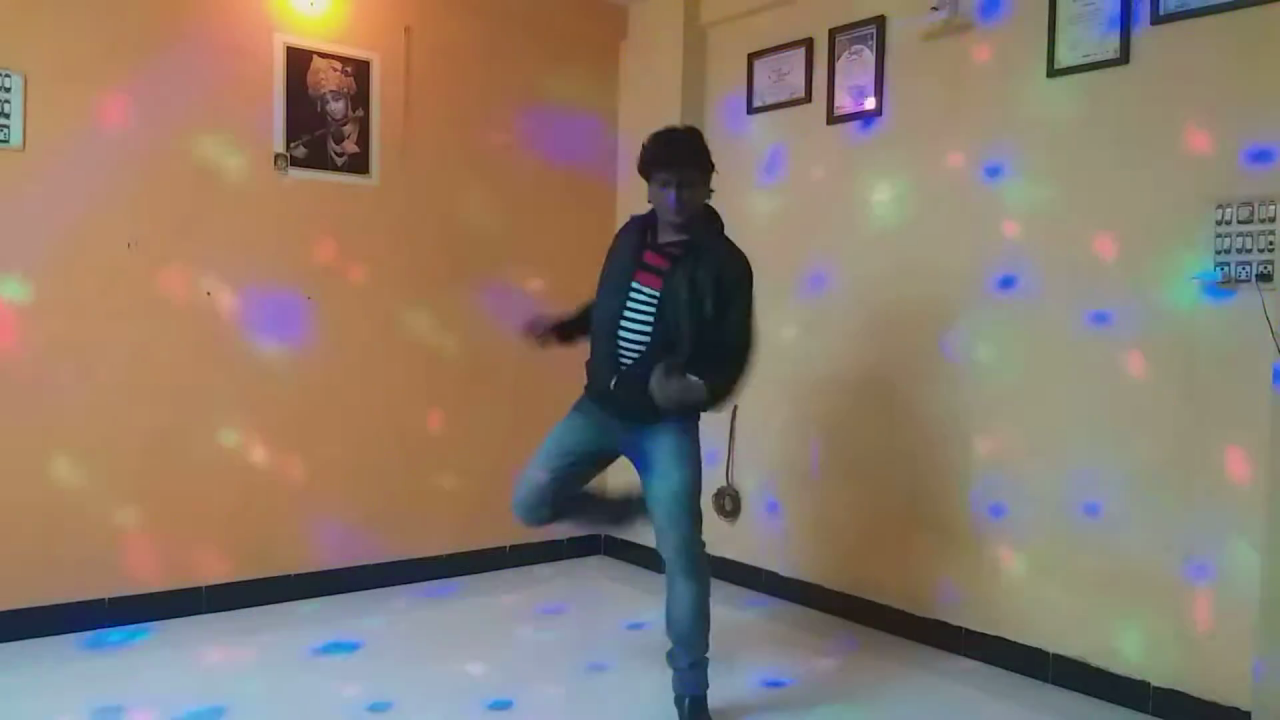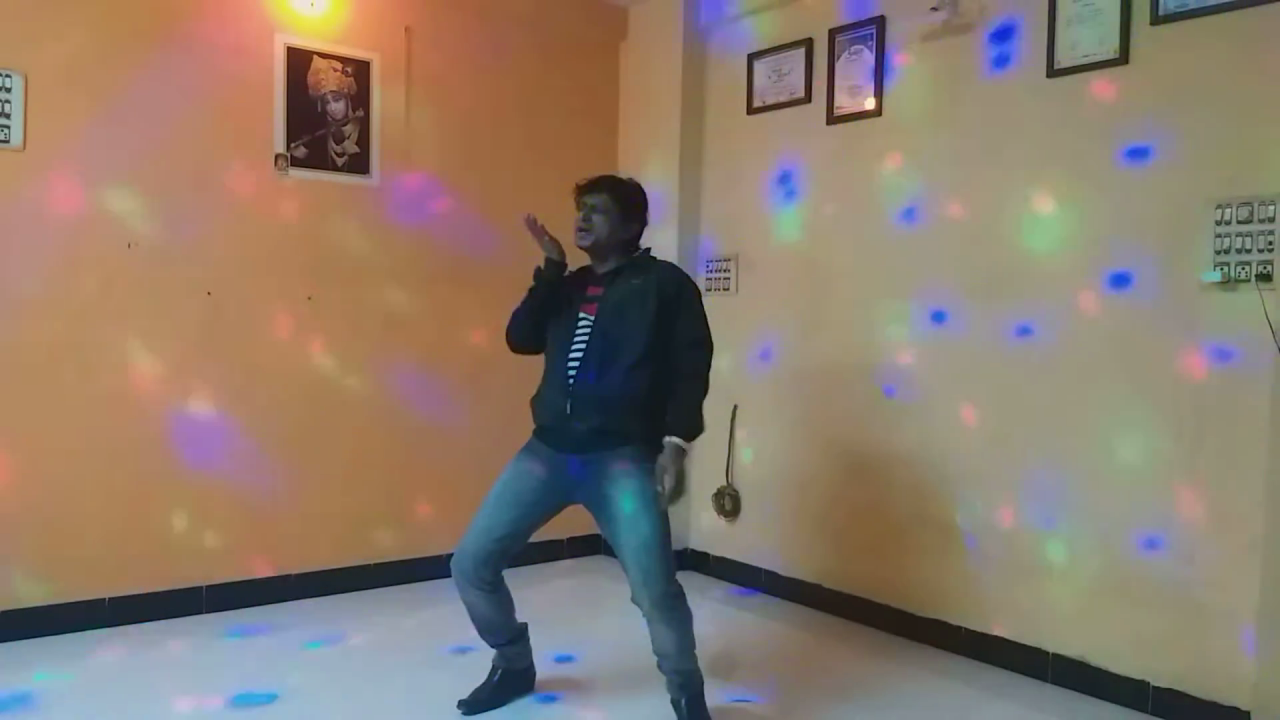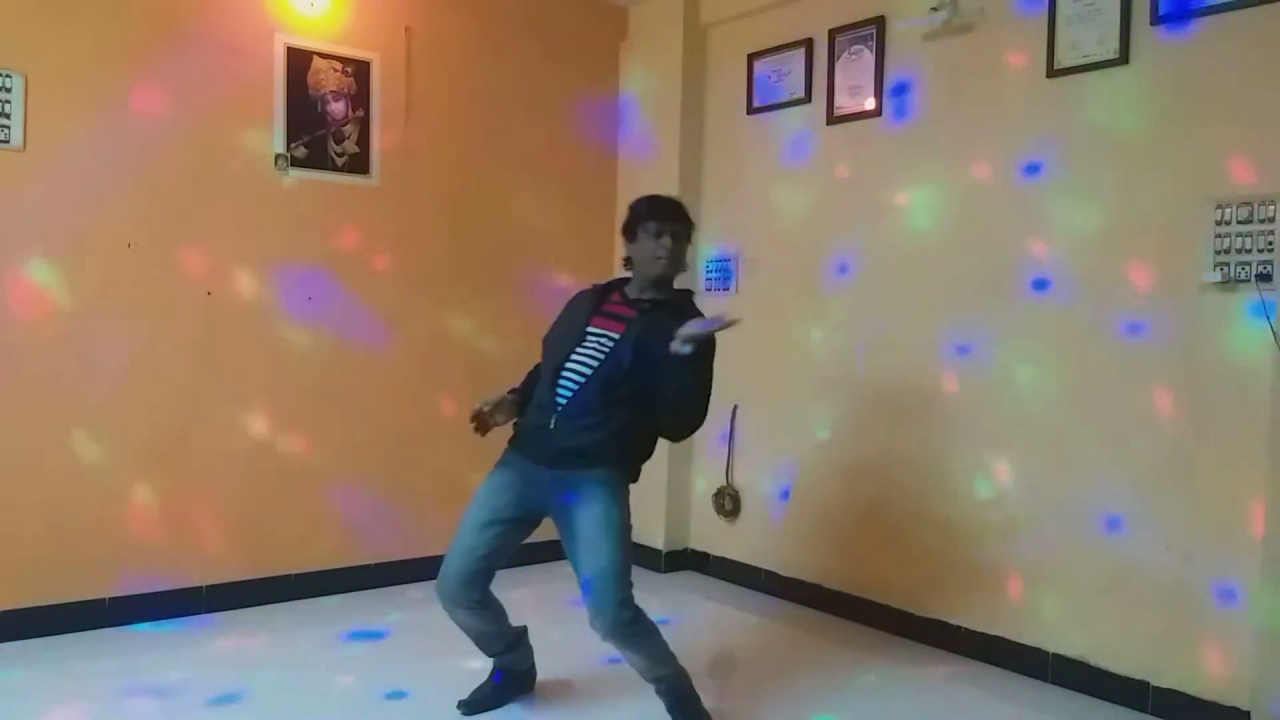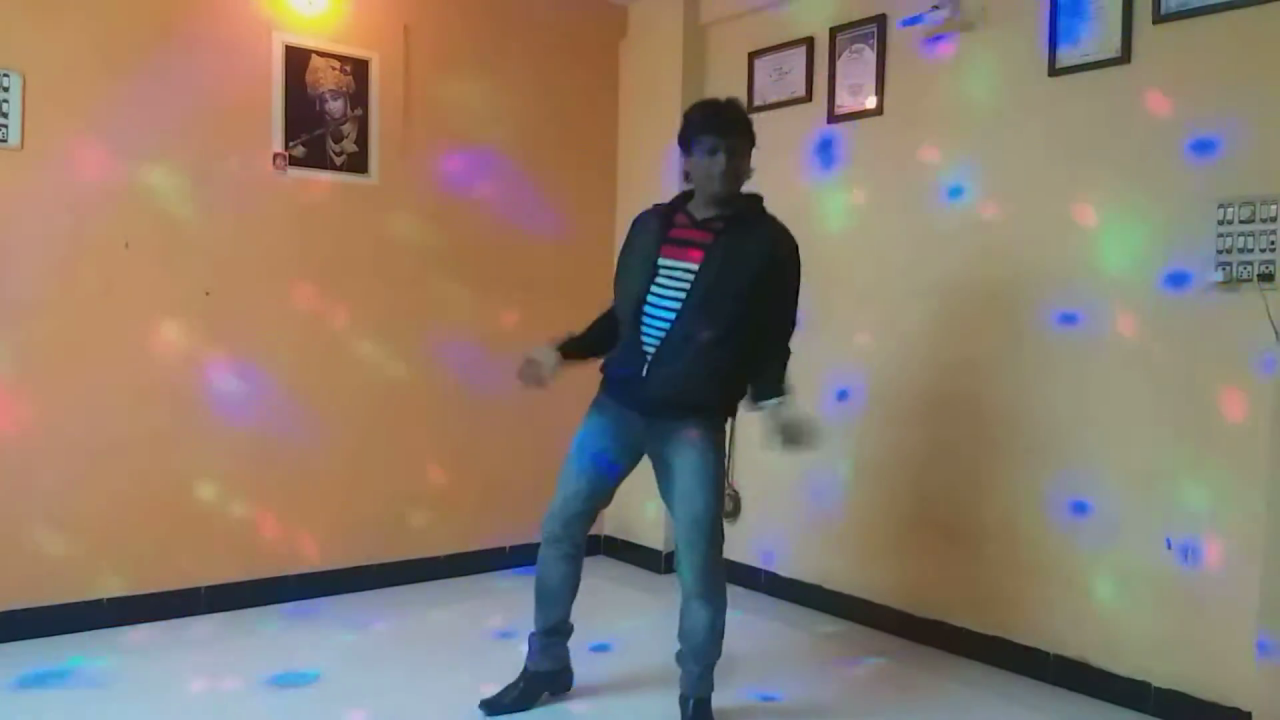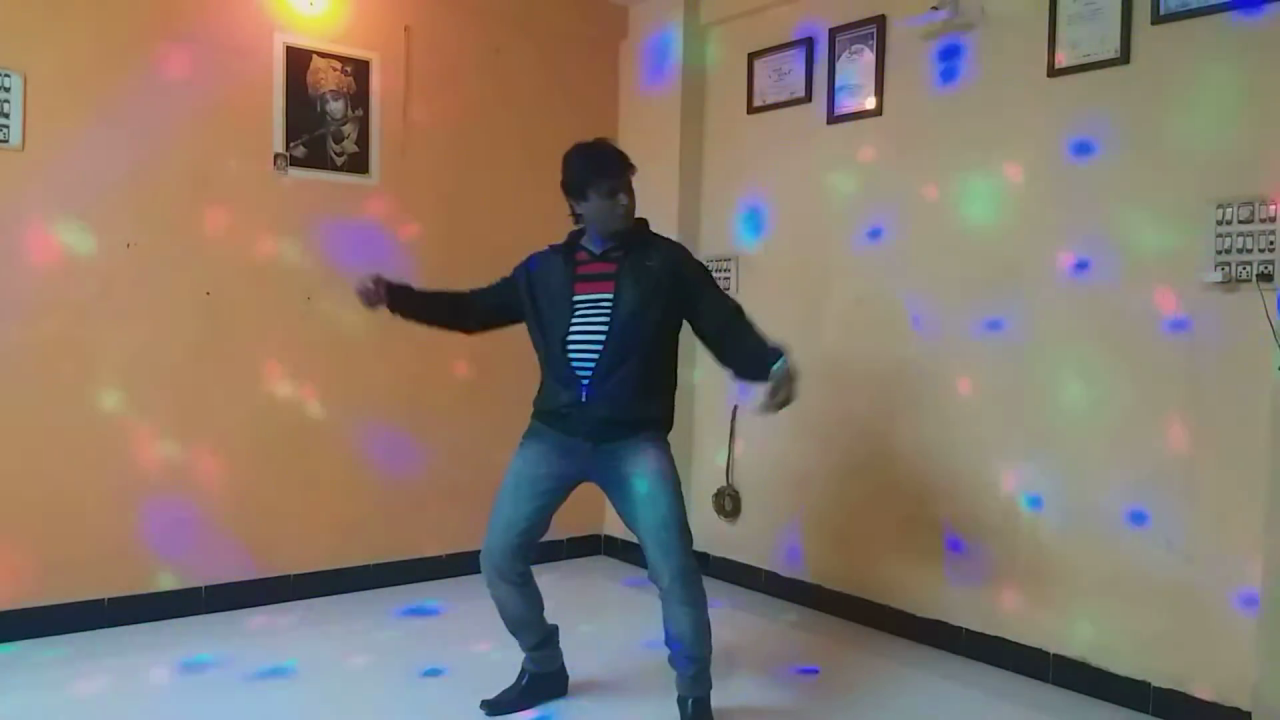
dt=1s
person 1, frame 1
left shoulder: (724, 264)
right shoulder: (632, 235)
left elbow: (729, 360)
left wrist: (696, 386)
right wrist: (560, 328)
left hip: (667, 421)
right hip: (599, 406)
left knee: (681, 551)
right knee: (532, 504)
right ankle: (631, 507)
person 1, frame 2
left shoulder: (665, 284)
right shoulder: (570, 286)
left elbow: (692, 369)
right elbow: (520, 338)
left wrist: (675, 442)
right wrist: (550, 267)
left hip: (621, 458)
right hip: (547, 451)
left knee: (655, 587)
right knee: (471, 564)
right ankle: (514, 665)
person 1, frame 3
left shoulder: (686, 326)
right shoulder: (585, 303)
left elbow: (679, 424)
left wrist: (685, 350)
right wrist: (512, 401)
left hip: (595, 479)
right hip: (523, 463)
left knee: (610, 612)
right knee: (456, 586)
right ankle: (514, 666)
person 1, frame 4
left shoulder: (766, 241)
right shoulder: (650, 226)
left elbow: (771, 340)
left wrist: (773, 398)
right wrist: (564, 351)
left hip: (691, 422)
right hip: (616, 405)
left knee: (698, 562)
right knee: (560, 531)
right ankle: (546, 665)
person 1, frame 5
left shoulder: (666, 262)
right shoulder: (544, 269)
left elbow: (722, 323)
right elbow: (476, 308)
left wrist: (771, 365)
right wrist: (394, 296)
left hip: (634, 439)
right hip: (554, 433)
left knee: (675, 569)
right knee: (500, 556)
right ankle: (544, 668)
